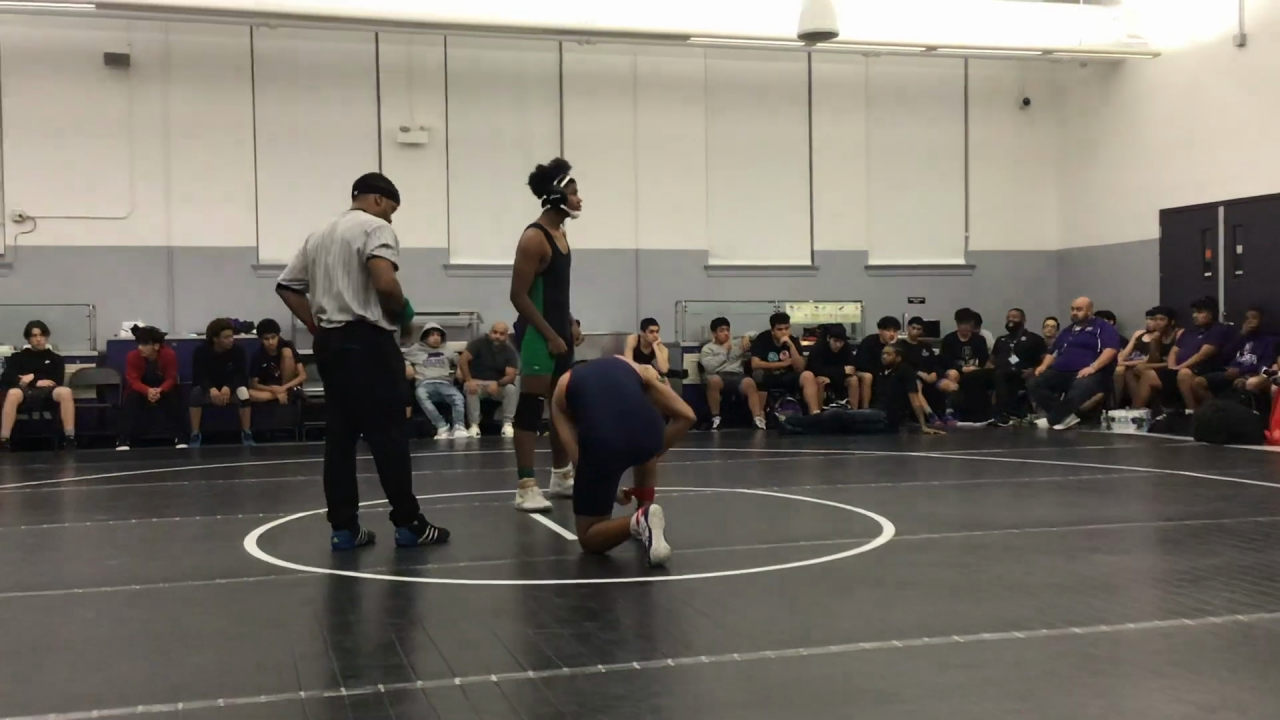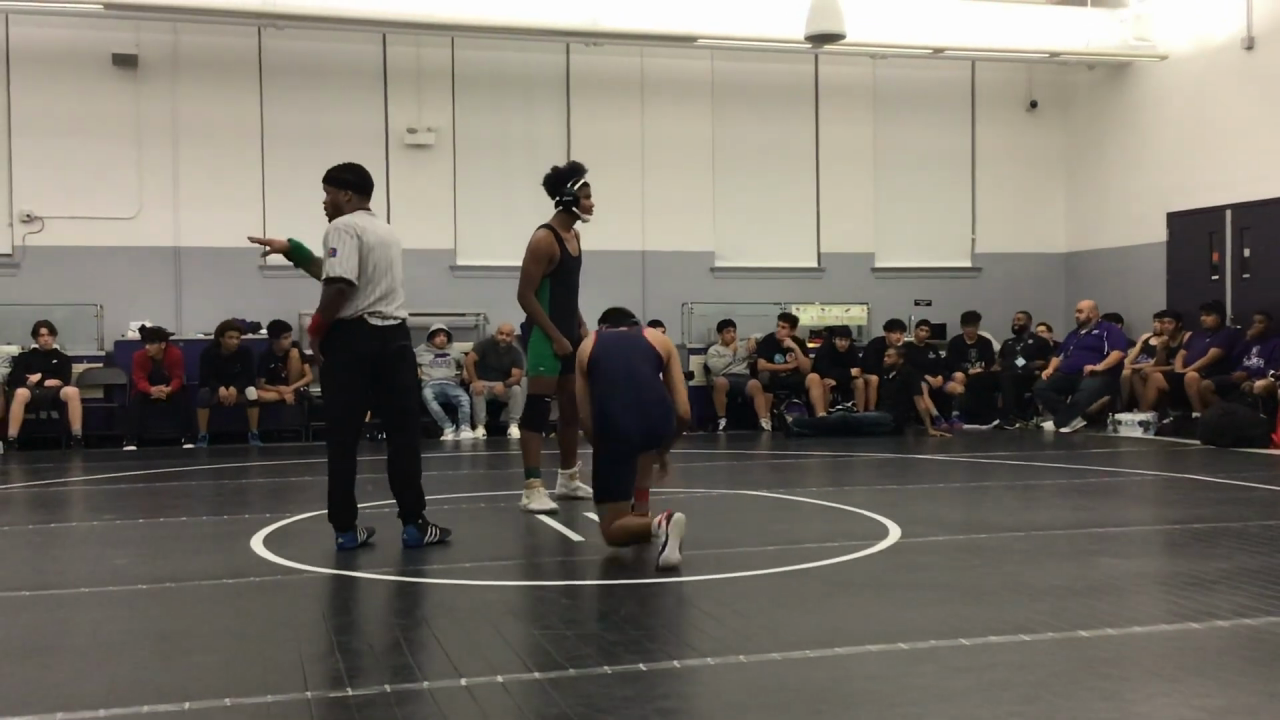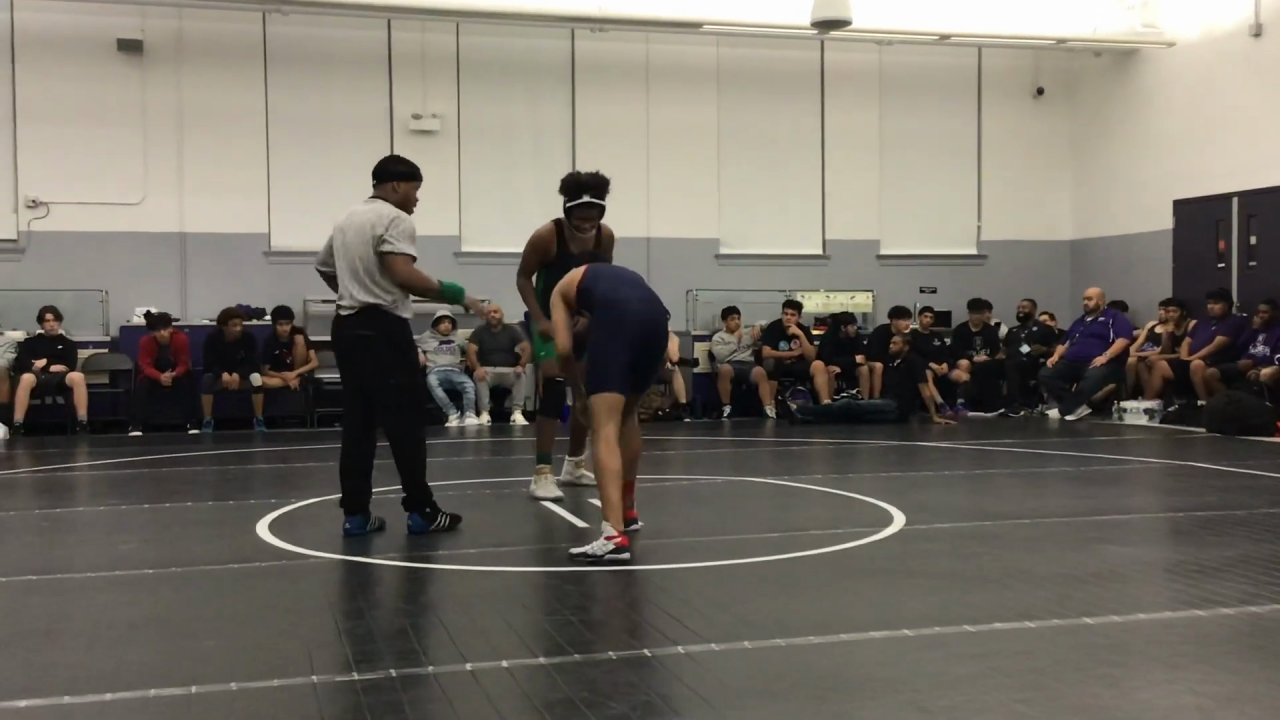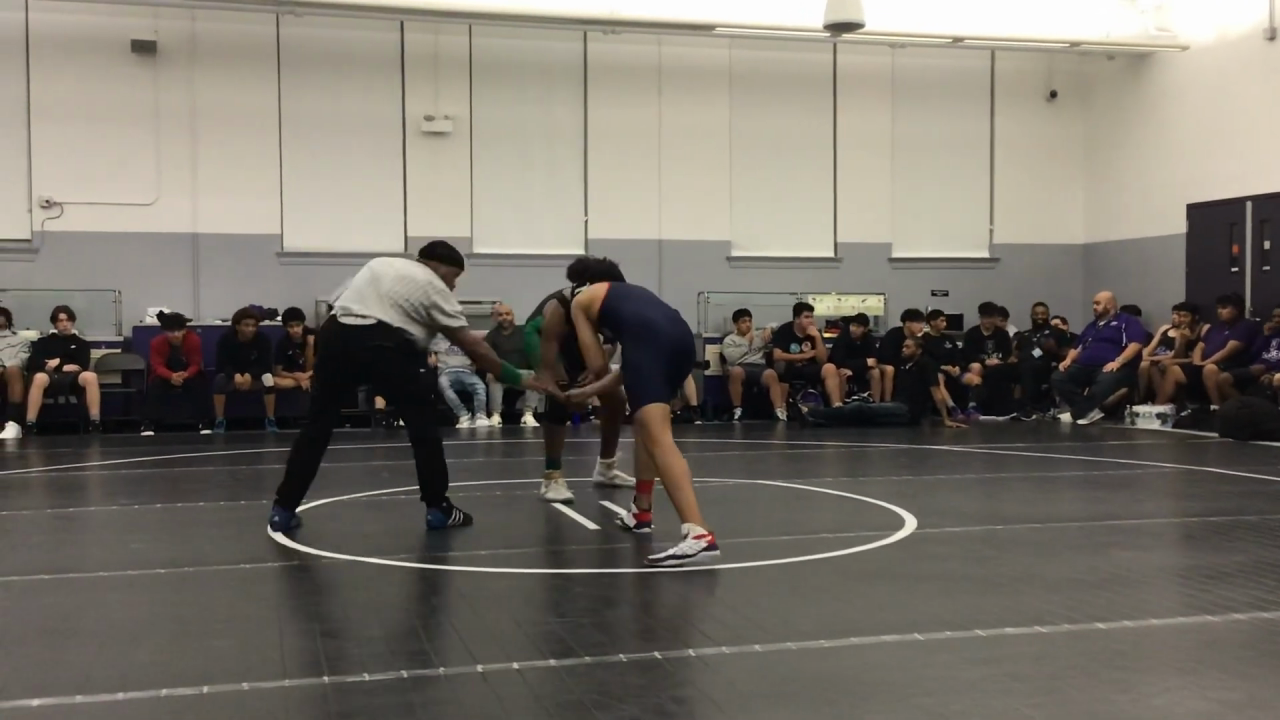
dt=1s
person 1, frame 1
left shoulder: (318, 236)
right shoulder: (375, 228)
left elbow: (287, 287)
right elbow: (385, 283)
left wrist: (317, 324)
right wrist: (404, 313)
left hip: (329, 342)
right hip: (366, 341)
left knee: (340, 436)
right knee: (388, 434)
left ankle: (343, 527)
right ankle: (408, 523)
person 1, frame 2
left shoulder: (344, 227)
right shoulder: (386, 231)
left elbow: (339, 284)
left wrist: (317, 327)
right wrist: (291, 249)
left hip: (350, 339)
right hip: (394, 337)
left knee: (343, 438)
right knee: (403, 433)
left ankle: (345, 528)
right ankle: (413, 523)
person 1, frame 3
left shoulder: (347, 221)
right shoulder: (394, 219)
left elbow: (325, 269)
right elbow: (403, 276)
right wrist: (457, 295)
left hip: (347, 326)
right hip: (383, 328)
left knee: (358, 422)
right knee: (405, 421)
left ankle: (355, 513)
right ankle: (420, 510)
person 1, frame 4
left shoulder: (379, 263)
right shoulder: (433, 287)
left elbow: (333, 300)
right elbow: (472, 345)
right wrist: (519, 379)
left hip: (335, 337)
right hip: (381, 344)
left knee: (319, 422)
right knee: (422, 422)
left ankle: (283, 509)
right ankle: (438, 508)
person 2, frame 1
left shoulder: (560, 233)
right shoulder: (534, 238)
right elbow: (518, 296)
left wrist: (569, 325)
right wrist: (549, 336)
left hip: (560, 331)
right hip: (538, 335)
right knee: (530, 407)
left ankle: (562, 476)
right ankle: (526, 487)
person 2, frame 2
left shoulder: (574, 235)
right shoulder: (544, 239)
right elbow: (525, 295)
left wrist: (580, 325)
right wrist: (554, 336)
left hip: (569, 332)
right hip: (545, 335)
left knee: (572, 407)
right knee: (538, 408)
left ankle: (568, 478)
right ankle: (532, 489)
person 2, frame 3
left shoulder: (605, 237)
right shoulder: (546, 235)
right elbow: (523, 278)
left wrist: (590, 314)
right wrist: (538, 319)
left hip: (582, 321)
right hip: (550, 320)
right knee: (554, 390)
left ankle: (574, 466)
right ankle: (542, 474)
person 2, frame 4
right shoulder: (558, 310)
left elbow: (612, 343)
right elbow: (546, 372)
left hip: (577, 338)
right hip: (541, 335)
left knee: (616, 399)
left ankle: (606, 468)
right ankle: (552, 478)
person 3, frame 1
left shoulder: (563, 386)
right shoulder: (629, 365)
left elbow: (579, 456)
right elbow: (686, 416)
left wrist: (611, 492)
right wrist: (654, 453)
left hip: (601, 441)
right hip: (647, 430)
left knee: (589, 538)
left ankle: (638, 522)
right ankle: (646, 511)
person 3, frame 2
left shoulder: (588, 345)
right shoulder: (659, 339)
left elbow: (586, 421)
right elbow: (683, 413)
left wrist: (609, 456)
right wrist: (662, 450)
left hip: (616, 425)
right hip: (659, 421)
left knee: (613, 531)
left ankle: (659, 524)
right ankle: (640, 513)
person 3, frame 3
left shoulder: (566, 285)
right shoulder: (629, 276)
left elbow: (564, 350)
left wrist: (583, 385)
left hip: (615, 319)
right hip: (655, 316)
left knee: (605, 430)
right knee: (627, 415)
left ankle: (614, 535)
right ankle: (627, 511)
person 3, frame 4
left shoulder: (582, 300)
right shoulder: (630, 293)
left elbow: (597, 366)
right elbow: (631, 369)
right wrist: (590, 391)
left hip: (648, 340)
right hip: (682, 337)
left knee: (658, 440)
right knee: (645, 424)
left ankle: (699, 534)
right ankle: (641, 511)
